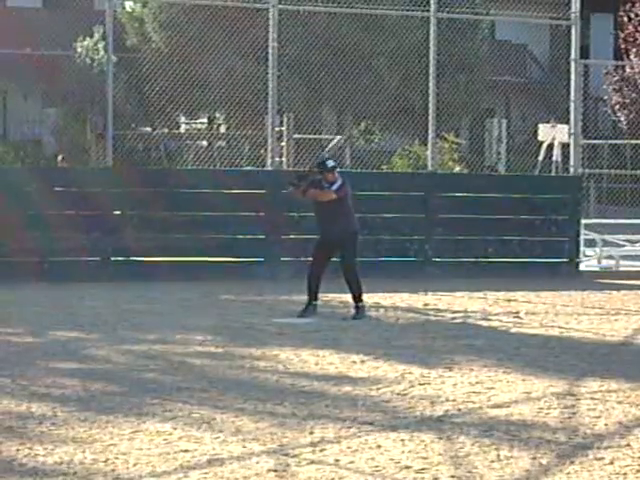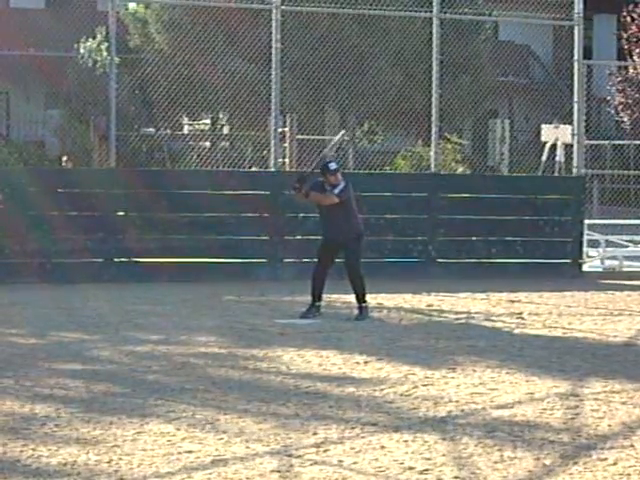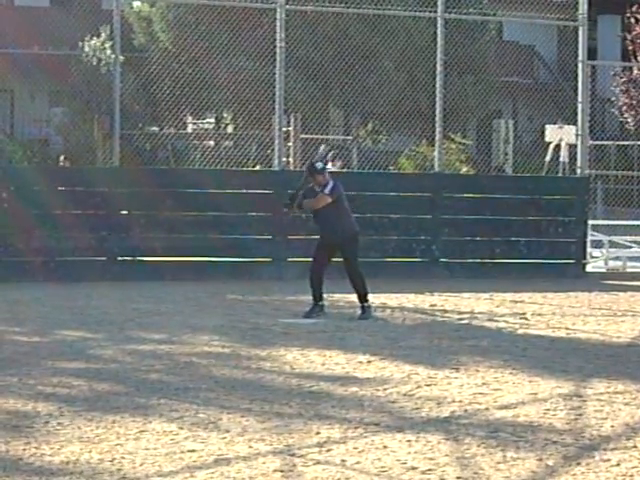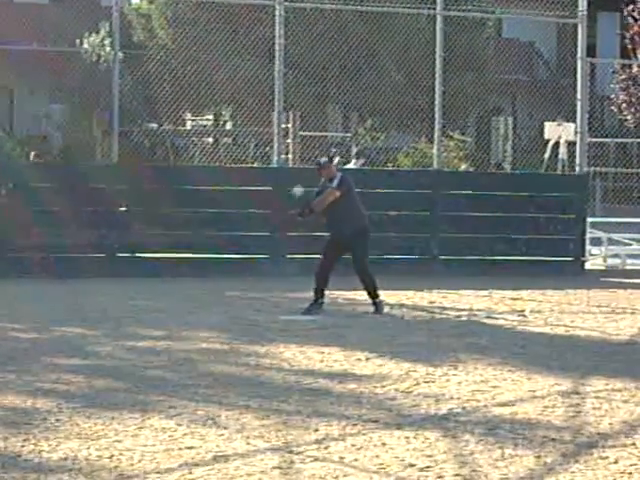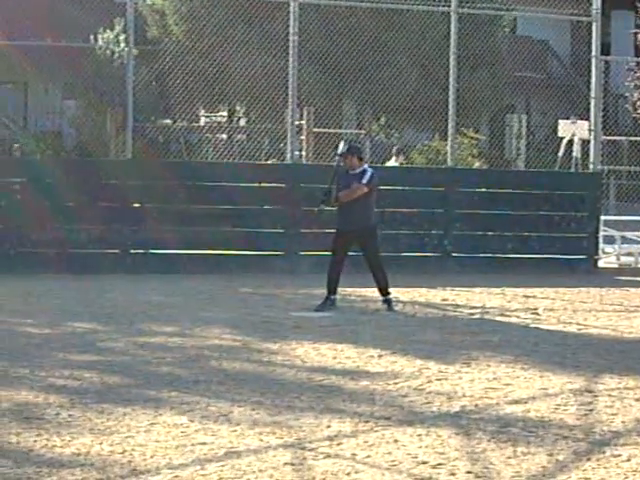
dt=1s
person 1, frame 1
left shoulder: (341, 183)
right shoulder: (316, 182)
left elbow: (323, 196)
right elbow: (300, 192)
left wrist: (305, 190)
right wrist: (299, 186)
left hip: (347, 234)
right hip: (327, 234)
left knee: (348, 268)
right knee: (315, 268)
left ankle: (359, 305)
right ankle: (312, 304)
person 1, frame 2
left shoulder: (344, 186)
right shoulder: (318, 184)
left elbow: (325, 200)
right elbow: (302, 194)
left wrist: (306, 192)
right wrist: (300, 187)
left hip: (352, 235)
right hip: (331, 236)
left knee: (353, 269)
right knee: (320, 269)
left ankle: (363, 306)
right ankle: (315, 304)
person 1, frame 3
left shoulder: (333, 185)
right shoulder: (310, 191)
left elbow: (317, 203)
right elbow: (300, 206)
left wrist: (301, 203)
right wrist: (295, 204)
left hip: (348, 235)
right hip: (327, 237)
left knee: (352, 269)
right knee: (316, 270)
left ankle: (365, 306)
right ankle: (318, 305)
person 1, frame 4
left shoulder: (342, 179)
right shoulder: (322, 188)
left elbow: (328, 198)
right elbow: (321, 210)
left wrist: (309, 209)
right wrist: (310, 210)
left hip: (358, 231)
right hip: (338, 234)
left knee: (361, 267)
right knee: (323, 267)
left ankle: (376, 300)
right ankle: (318, 301)
person 1, frame 5
left shoulder: (369, 174)
right shoulder: (342, 175)
left elbow: (354, 193)
right elbow: (337, 197)
left wrist: (337, 197)
right wrist: (333, 197)
left hip: (366, 227)
right hip: (344, 227)
left knee: (375, 262)
right knee: (335, 261)
left ankle: (387, 297)
right ankle: (330, 298)
